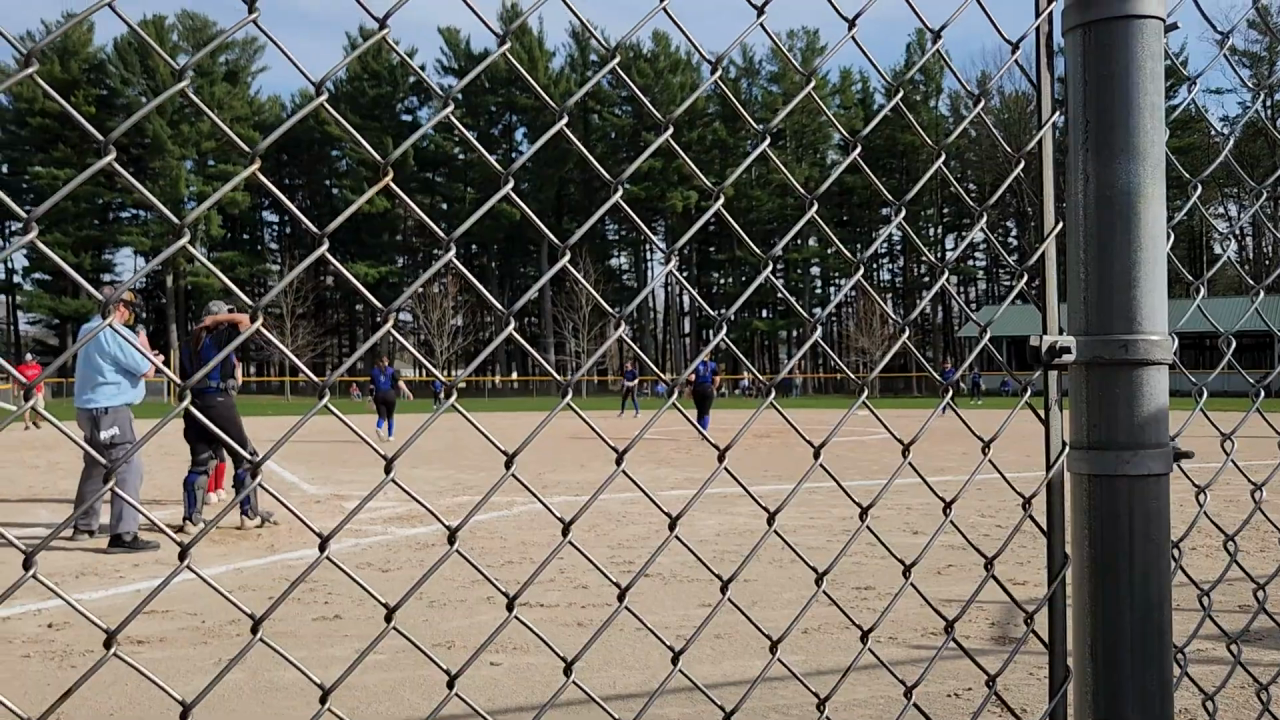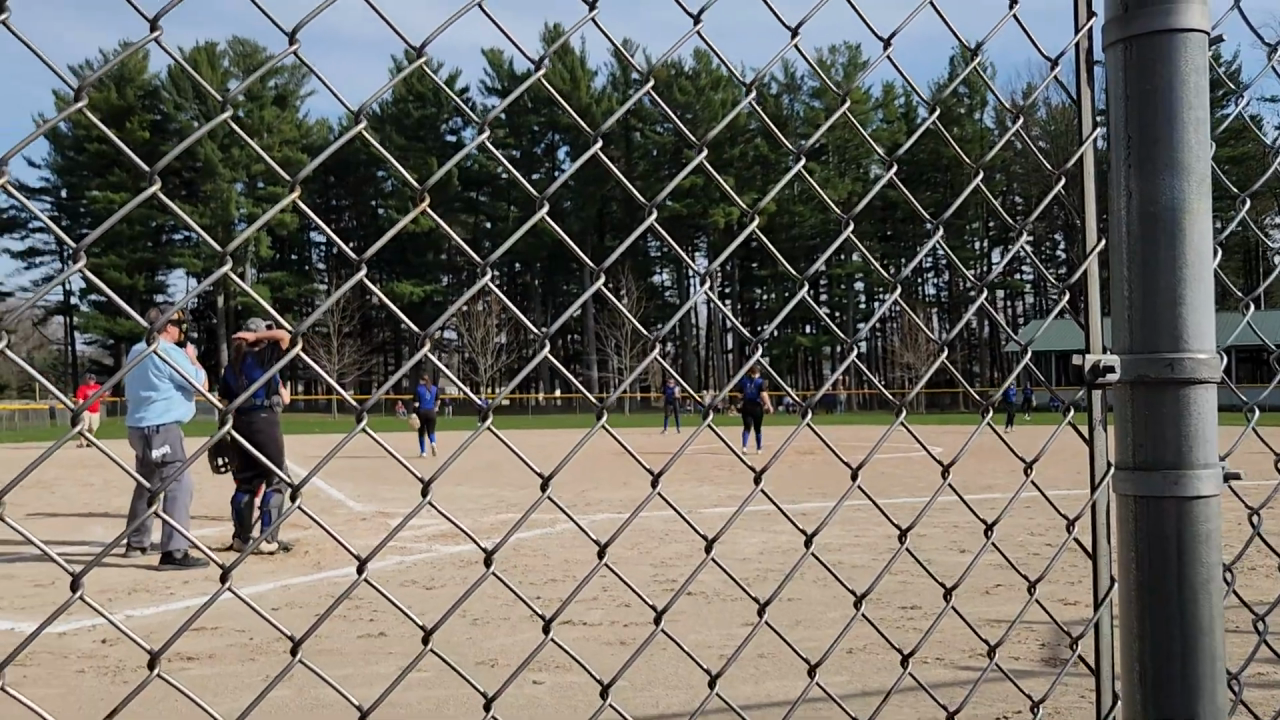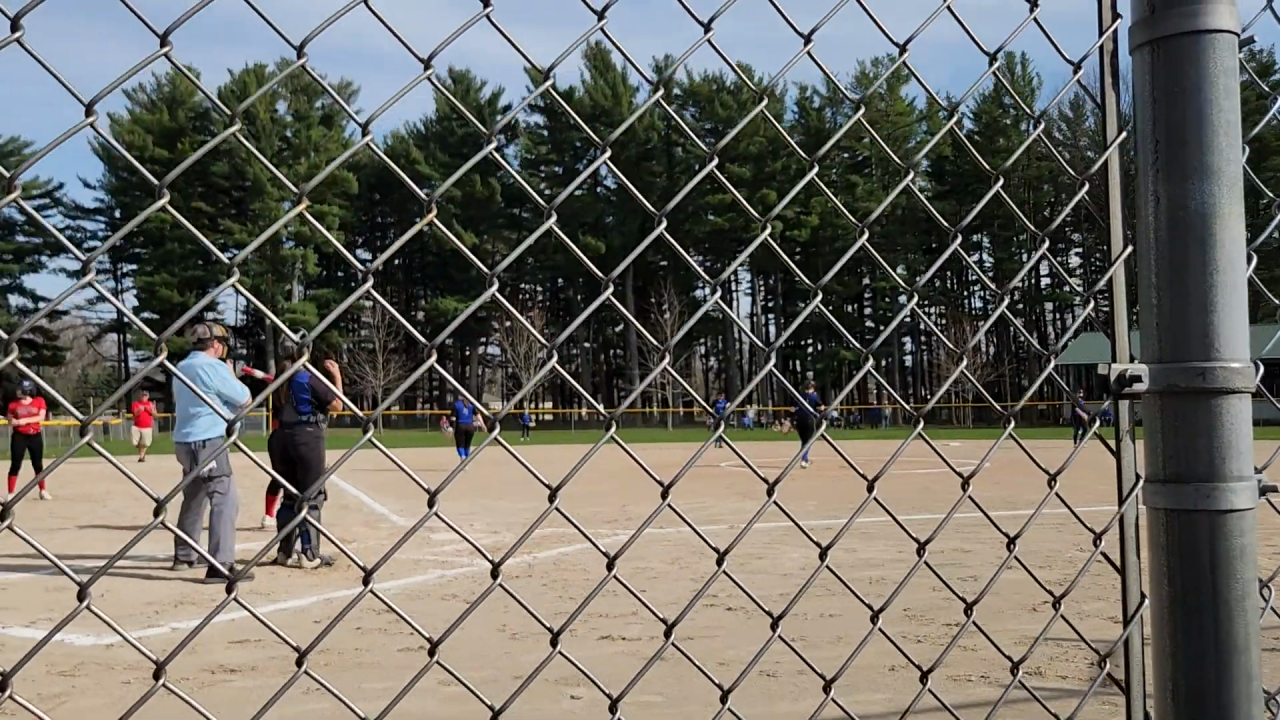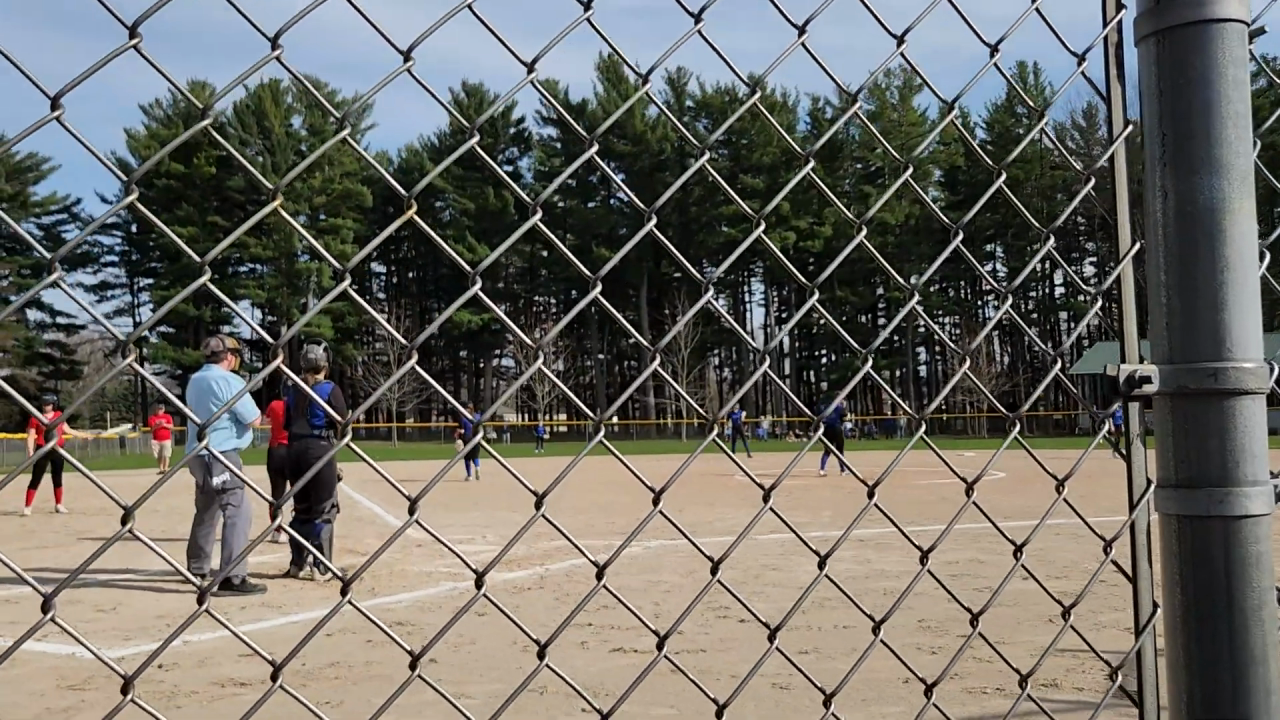
dt=0.5s
person 1, frame 1
left shoulder: (87, 330)
right shoulder: (116, 333)
right elbow: (148, 371)
left wrist: (146, 359)
right wrist: (144, 347)
left hip: (89, 409)
right hip: (110, 411)
left knee: (95, 467)
right knee: (128, 468)
left ankle: (84, 525)
right ankle: (123, 535)
person 1, frame 2
left shoulder: (135, 352)
right shoulder: (169, 352)
right elbow: (202, 385)
right wrist: (192, 358)
left hip: (139, 427)
right hip: (162, 429)
left knee: (146, 485)
right knee: (179, 486)
left ankle: (136, 542)
right ankle: (174, 553)
person 1, frame 3
left shoulder: (181, 368)
right shoulder: (214, 368)
right elbow: (246, 400)
right wrist: (231, 375)
left hip: (186, 442)
right hip: (207, 444)
left knee: (193, 499)
right knee: (224, 500)
left ankle: (183, 555)
right ankle: (220, 566)
person 1, frame 4
left shoulder: (194, 380)
right shoulder: (229, 381)
right elbow: (254, 420)
right wrist: (245, 395)
left hip: (198, 454)
right hip: (221, 456)
left knee: (206, 513)
right knee: (237, 513)
left ankle: (196, 568)
right ankle: (232, 578)
person 2, frame 1
left shoulder: (188, 346)
right shoulder: (221, 338)
left elbow: (185, 381)
right elbow: (247, 319)
right wrist: (218, 319)
left hip: (195, 407)
right hip: (219, 404)
left knee: (200, 463)
right knee: (244, 457)
left ankle: (192, 520)
right ankle: (250, 514)
person 2, frame 2
left shoulder: (231, 366)
right shoulder: (263, 357)
left elbow: (225, 403)
right elbow: (286, 336)
right wrist: (257, 336)
left hip: (241, 424)
right hip: (265, 422)
left knee: (246, 481)
right knee: (277, 480)
left ankle: (240, 538)
right ankle: (268, 539)
person 2, frame 3
right shoulder: (310, 377)
left elbow: (280, 413)
right elbow: (336, 406)
right wrist: (336, 375)
left hip: (283, 438)
right hip: (308, 437)
left knee: (290, 496)
right knee: (311, 497)
left ankle: (285, 552)
right ankle: (310, 555)
person 2, frame 4
left shoulder: (294, 392)
right shoulder: (330, 389)
left elbow: (288, 425)
left hip: (295, 450)
right hip: (320, 450)
left knee: (302, 509)
right knee: (324, 510)
left ankle: (298, 564)
right ankle: (322, 568)
